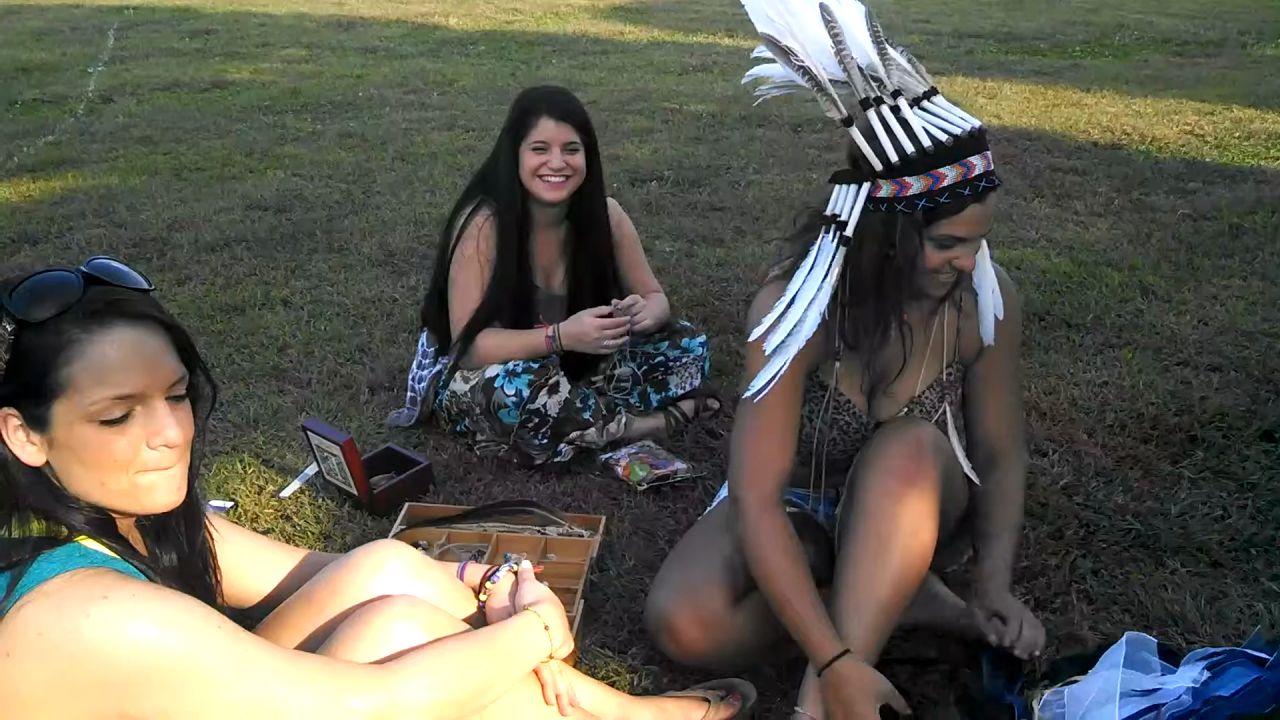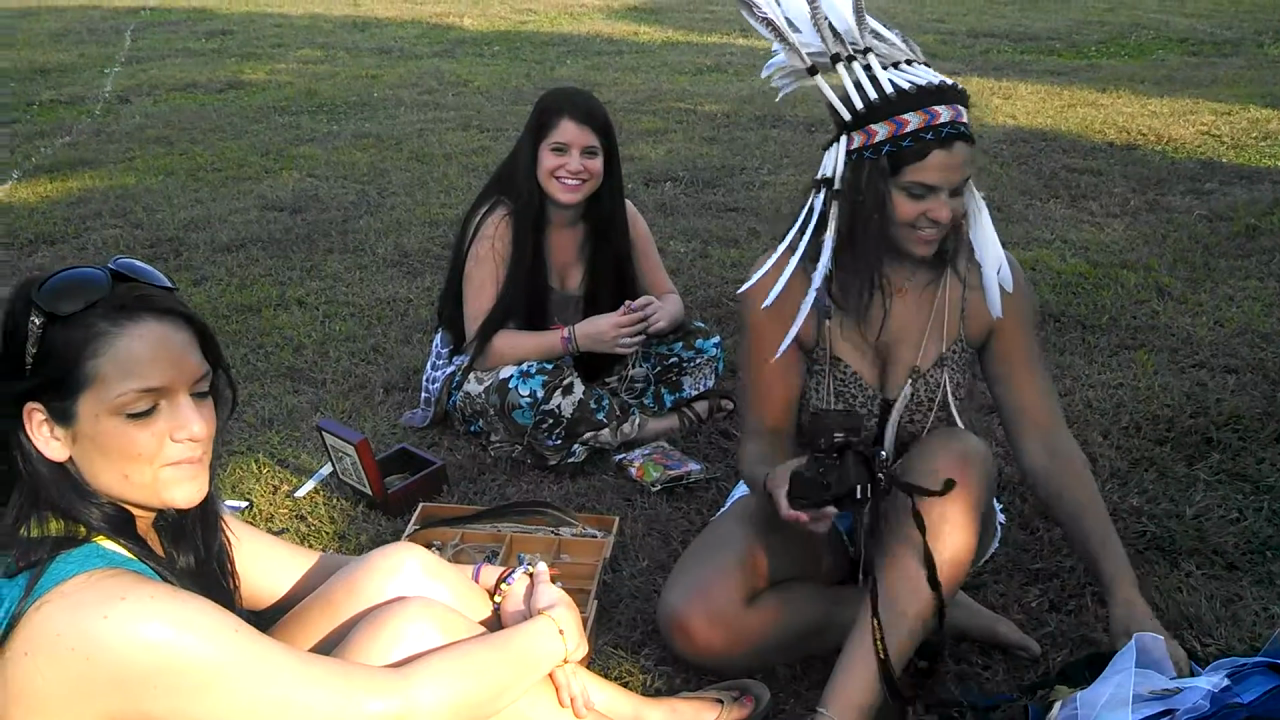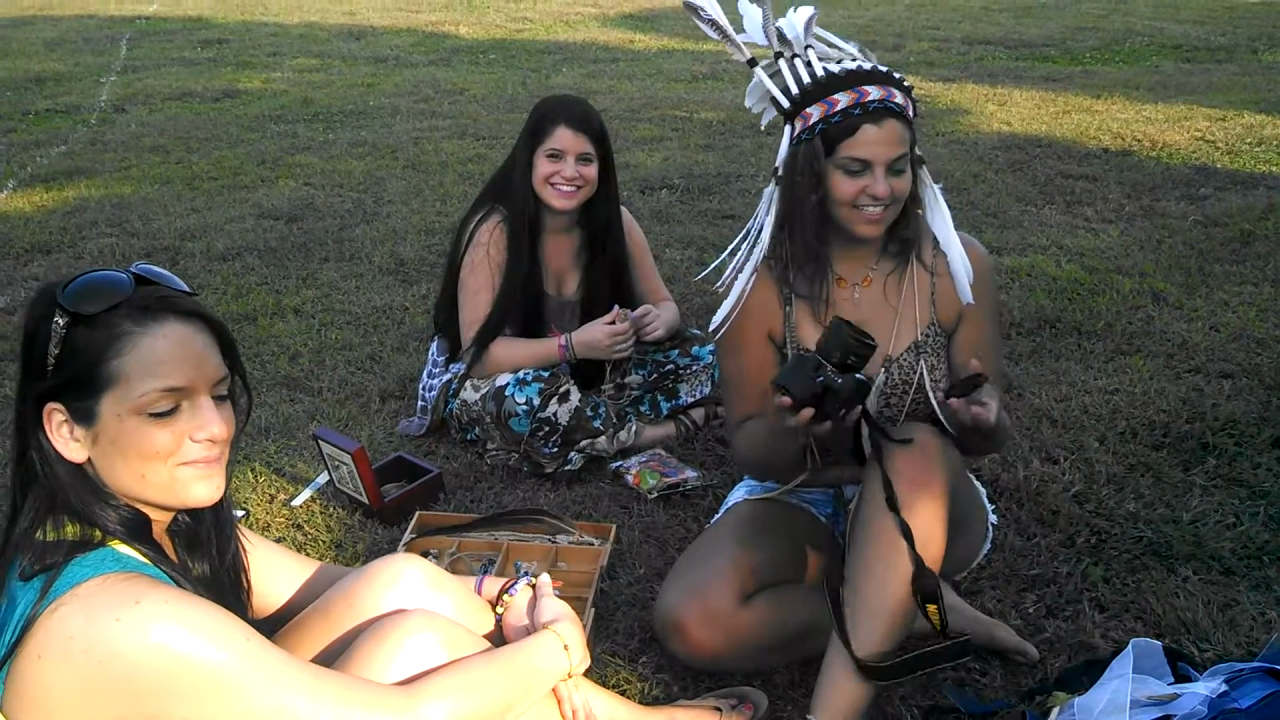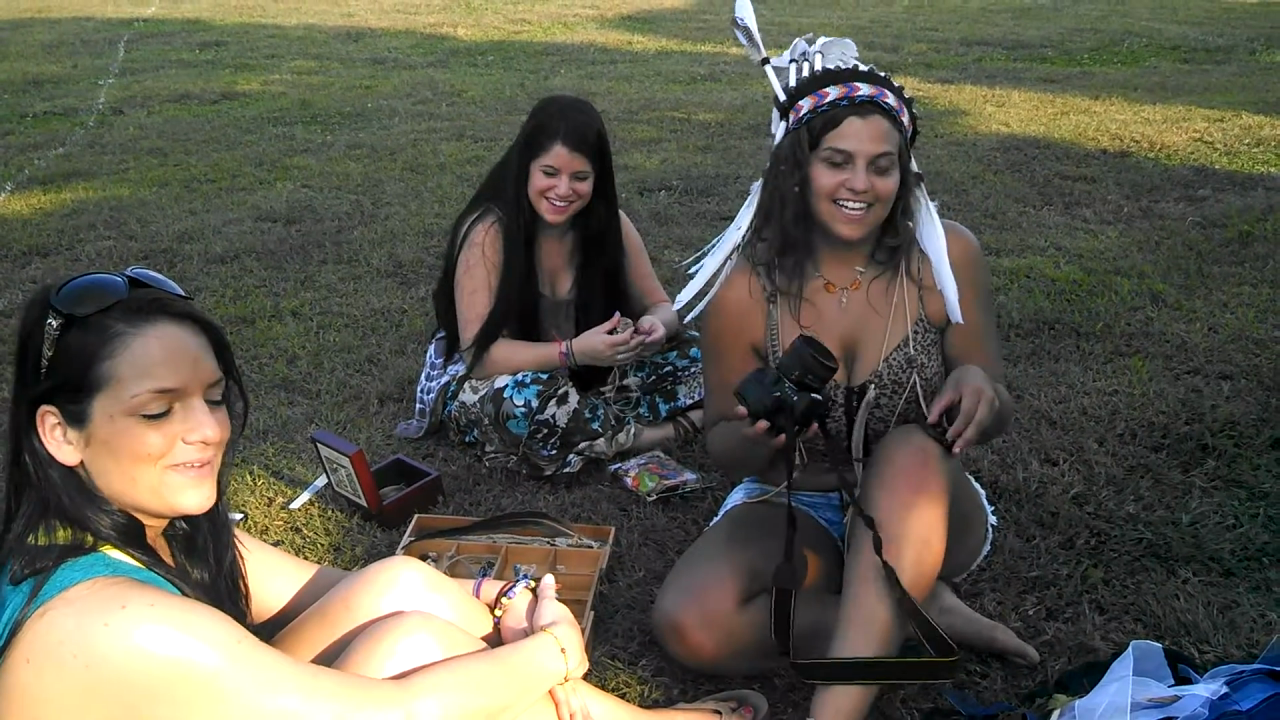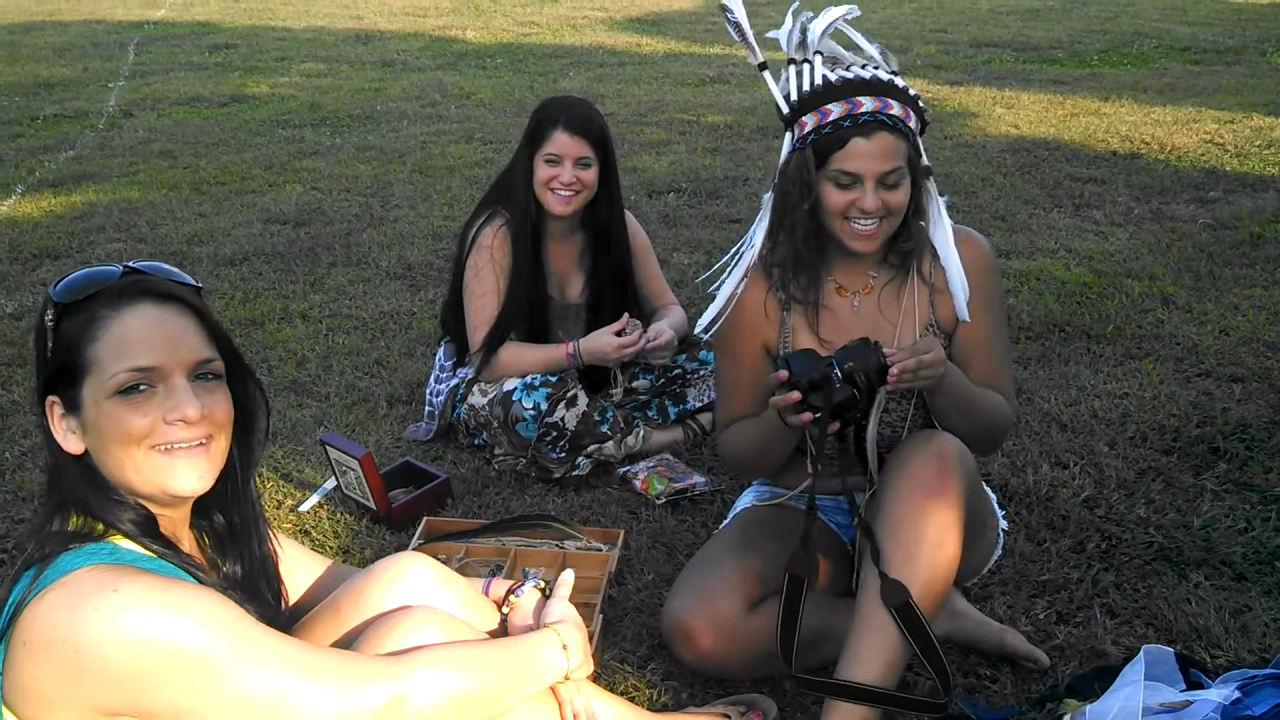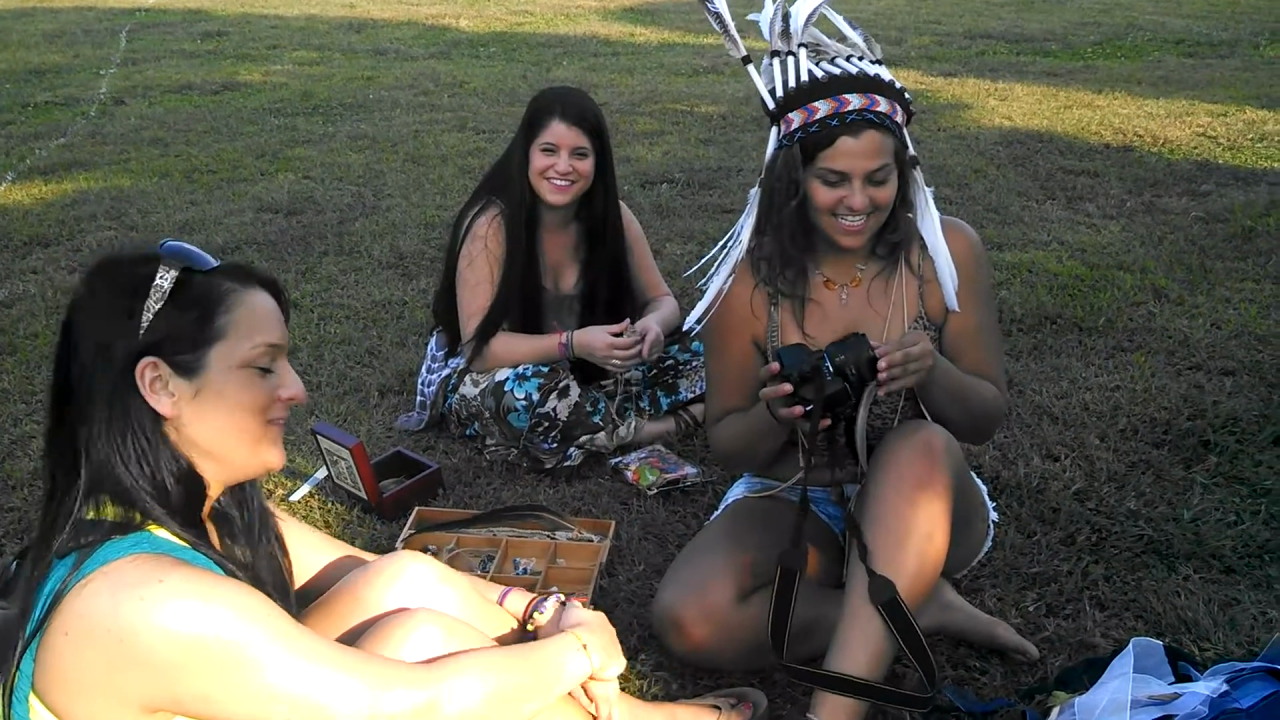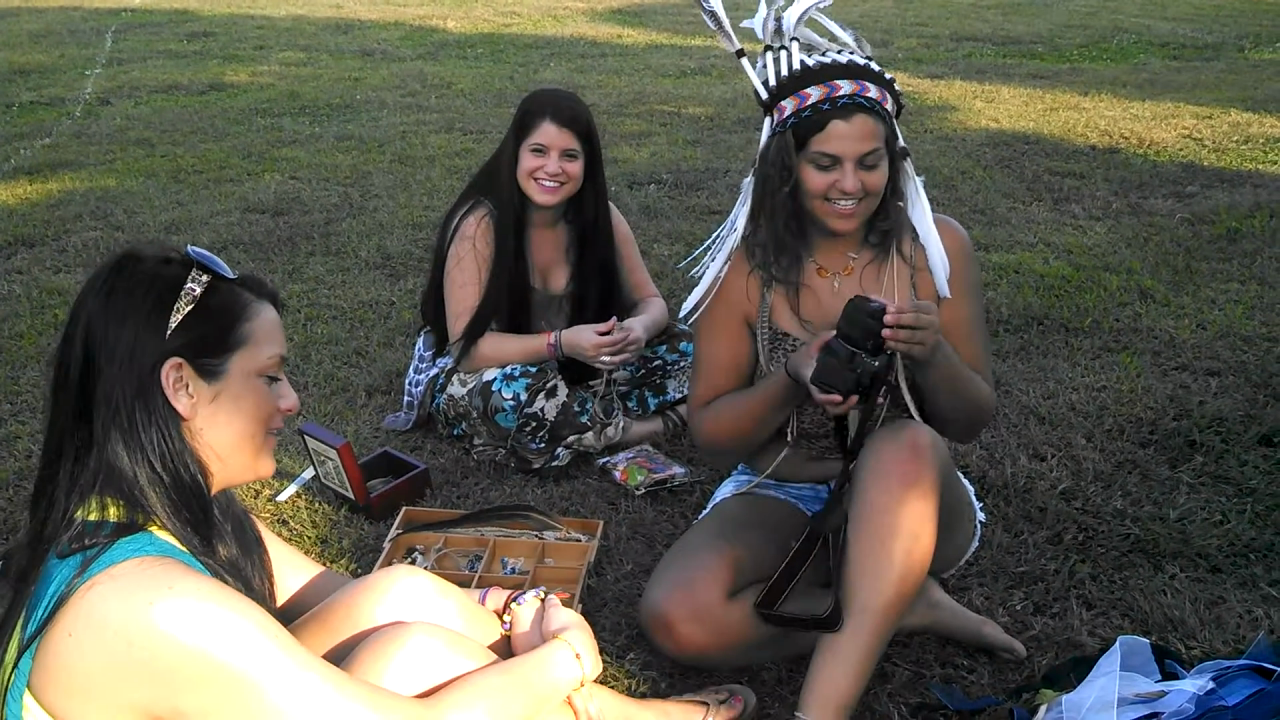
dt=0.7s
person 1, frame 1
left shoulder: (126, 519)
right shoulder: (84, 620)
left elbow: (323, 574)
left wrist: (490, 588)
right wrist: (535, 627)
left knee: (388, 568)
right knee: (399, 629)
person 1, frame 2
left shoulder: (144, 518)
right shoulder: (101, 618)
left elbow: (342, 574)
left wrist: (503, 592)
right wrist: (550, 631)
left knee: (404, 573)
right knee: (414, 629)
person 1, frame 3
left shoulder: (152, 523)
right shoulder: (115, 622)
left elbow: (345, 590)
left wrist: (507, 604)
right wrist: (552, 648)
left knee: (402, 581)
right knee: (416, 643)
person 1, frame 4
left shoulder: (160, 529)
right shoulder: (102, 626)
left elbow: (342, 591)
left wrist: (495, 614)
right wrist: (550, 652)
left knee: (401, 588)
right knee: (408, 640)
person 1, frame 5
left shoulder: (201, 518)
right shoulder: (102, 613)
left elbow: (362, 593)
left wrist: (511, 609)
right wrist: (554, 647)
left knee: (411, 580)
right knee: (418, 636)
person 1, frame 6
left shoulder: (201, 506)
right shoulder: (141, 604)
left elbow: (369, 575)
left wrist: (543, 616)
right wrist: (580, 647)
left knee: (409, 580)
right knee: (419, 637)
person 1, frame 7
left shoulder: (167, 511)
right shoulder: (150, 607)
left elbow: (366, 599)
left wrist: (515, 616)
right wrist: (565, 654)
left knee: (403, 595)
right knee: (413, 651)
person 2, frame 1
left shoulder: (987, 298)
right shoulder: (795, 307)
left elbow: (1001, 456)
right elbow: (758, 501)
left wrist: (996, 579)
left hip: (910, 515)
right hip: (795, 509)
left knee: (911, 448)
right knee: (684, 623)
right ankle: (903, 600)
person 2, frame 2
left shoulder: (988, 281)
right shoulder: (785, 285)
left elbow: (1045, 445)
right elbow: (761, 443)
left wrist: (1124, 594)
right wrist: (783, 480)
left hip: (934, 515)
right hip: (814, 510)
left knee: (957, 456)
right knee: (694, 622)
right ankle: (926, 609)
person 2, frame 3
left shoulder: (957, 265)
right shoulder: (763, 281)
left elbow: (985, 437)
right elbow: (750, 451)
left wrist: (979, 417)
right wrist: (794, 427)
left hip: (924, 513)
right hip: (798, 504)
left knee: (917, 450)
right knee: (689, 622)
right ankle: (914, 611)
person 2, frame 4
left shoulder: (947, 256)
right shoulder: (746, 286)
left elbow: (992, 422)
right elbow: (724, 453)
left wrist: (980, 393)
right wrist: (759, 435)
left hip: (922, 514)
right hip: (793, 511)
left knee: (911, 451)
right knee: (688, 625)
right ankle: (919, 612)
person 2, frame 5
left shoulder: (959, 259)
right shoulder: (764, 285)
left elbow: (995, 431)
right elbow: (737, 453)
left wrist: (942, 380)
right wrist: (785, 423)
left hip: (931, 518)
right hip: (802, 515)
left knee: (934, 456)
right knee: (697, 628)
right ankle: (931, 616)
person 2, frame 6
left shoulder: (948, 251)
right shoulder: (752, 277)
left elbow: (987, 419)
right elbow: (727, 444)
left wrist: (934, 372)
right wrist: (775, 418)
left hip: (923, 508)
right hip: (793, 505)
left knee: (920, 444)
right knee: (688, 618)
right ankle: (919, 608)
person 2, frame 7
left shoulder: (937, 246)
right shoulder: (746, 266)
left elbow: (972, 420)
right elbow: (710, 433)
left wrist: (934, 354)
right wrist: (790, 383)
left hip: (906, 506)
right hip: (780, 500)
left knee: (906, 444)
right knee: (675, 616)
right ankle: (905, 606)
person 3, frame 1
left shoulder: (604, 213)
right shoulder: (484, 222)
left elbow: (655, 299)
right elbow: (467, 345)
left wrist: (641, 314)
right wrist: (560, 336)
left hip: (570, 366)
right hip: (480, 377)
left knee: (688, 346)
right knee: (514, 392)
right ankle: (639, 423)
person 3, frame 2
left shoulder: (619, 214)
right shoulder: (499, 222)
left elbow: (670, 300)
right elbow: (482, 345)
left wrist: (657, 315)
right wrist: (576, 337)
left hip: (585, 367)
right hip: (492, 377)
left knee: (702, 346)
right knee: (529, 393)
right ankle: (658, 422)
person 3, frame 3
left shoulder: (614, 221)
right shoulder: (495, 229)
left elbow: (665, 306)
right elbow: (478, 353)
left wrist: (656, 322)
right wrist: (573, 345)
left hip: (585, 372)
right hip: (490, 383)
left knee: (697, 352)
right knee: (527, 399)
right ankle: (654, 429)
person 3, frame 4
left shoulder: (609, 222)
right shoulder: (489, 230)
left elbow: (659, 306)
right elbow: (479, 354)
left wrist: (655, 327)
right wrist: (573, 352)
left hip: (583, 376)
right hip: (485, 385)
left knee: (691, 353)
right knee: (525, 402)
right ankle: (663, 431)
person 3, frame 5
left shoulder: (617, 224)
right shoulder: (498, 232)
left elbow: (668, 309)
right elbow: (487, 357)
left wrist: (664, 332)
right wrist: (579, 352)
left hip: (592, 378)
right hip: (497, 387)
left knee: (701, 357)
right knee: (535, 406)
right ankle: (674, 433)
person 3, frame 6
left shoulder: (611, 216)
right shoulder: (492, 223)
left elbow: (661, 301)
right elbow: (479, 347)
left wrist: (652, 326)
right wrist: (572, 345)
left hip: (580, 372)
right hip: (489, 380)
left knee: (693, 349)
right knee: (525, 397)
right ankle: (664, 425)
person 3, frame 7
left shoulder: (600, 216)
right shoulder: (481, 223)
left elbow: (650, 302)
right elbow: (466, 347)
left wrist: (638, 328)
right wrist: (560, 344)
left hip: (570, 371)
right hip: (478, 378)
left knee: (682, 347)
right knee: (515, 397)
right ankle: (651, 425)
